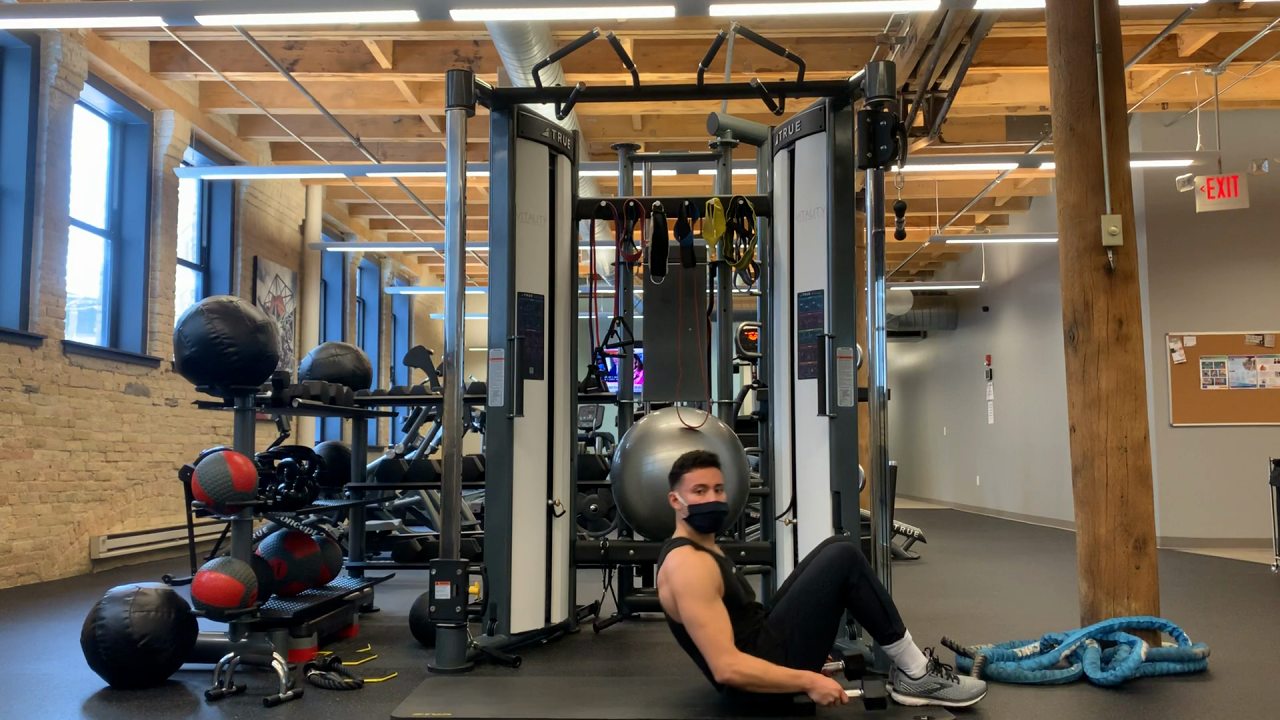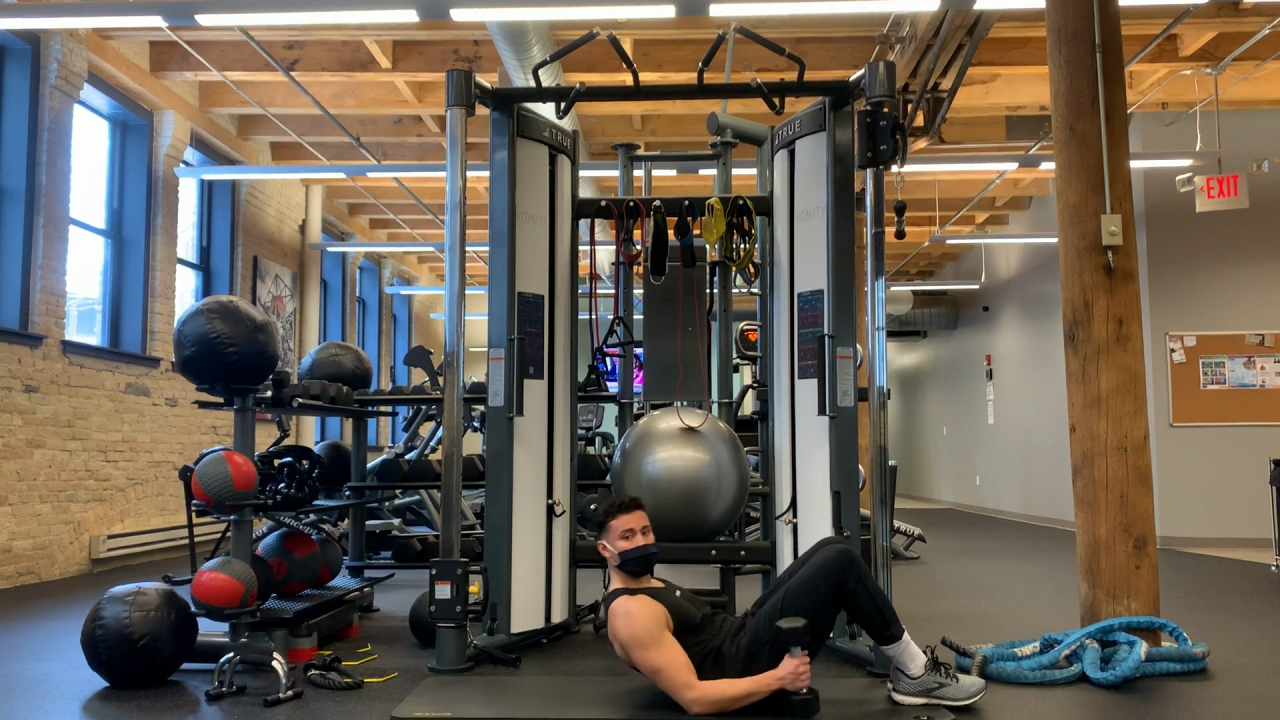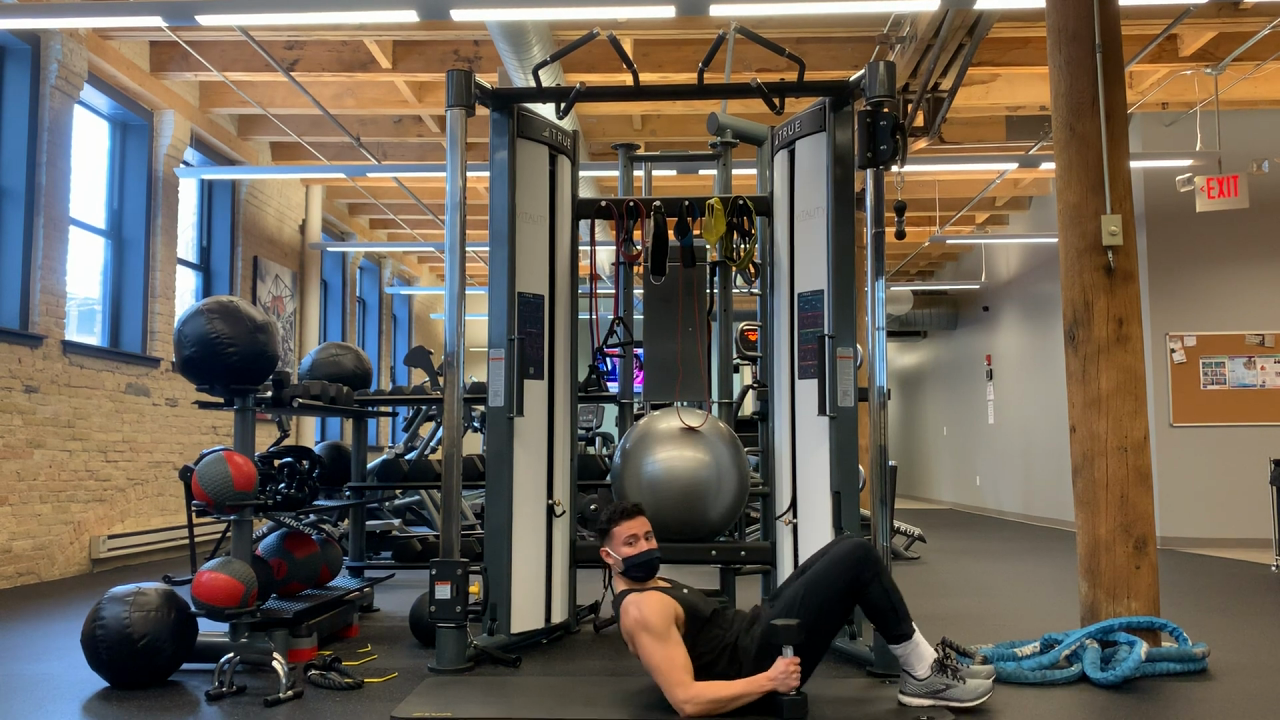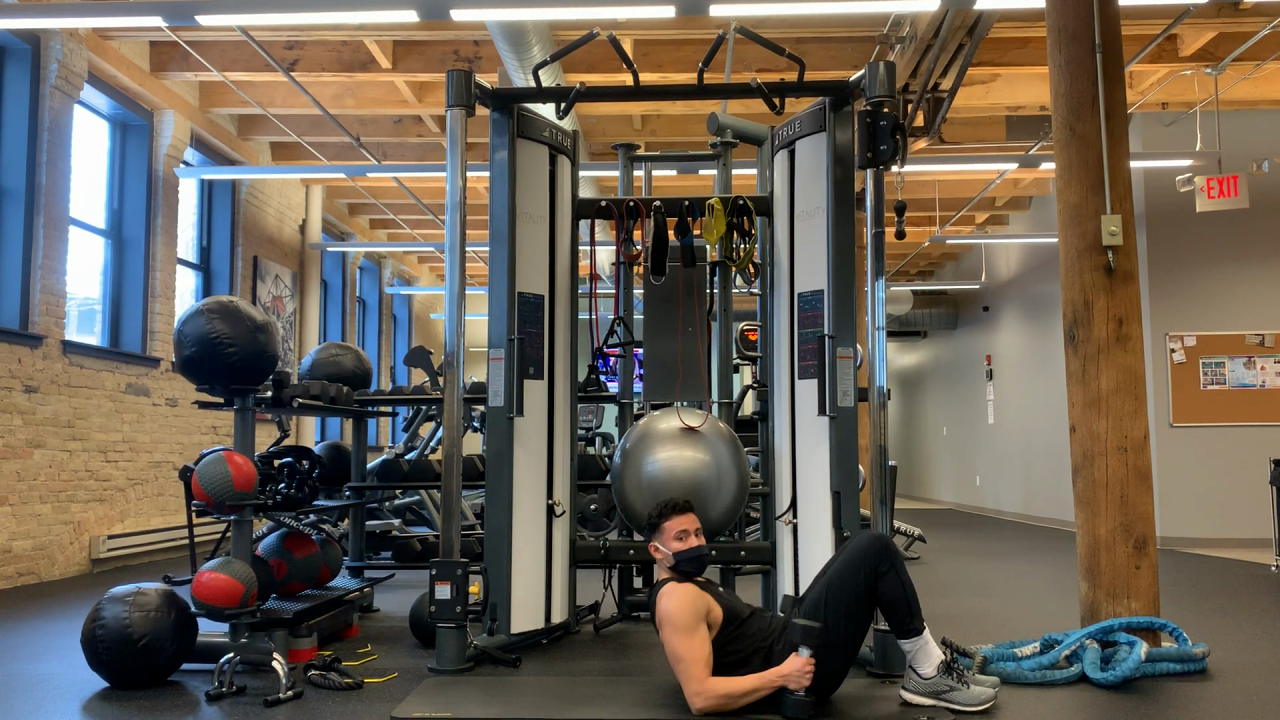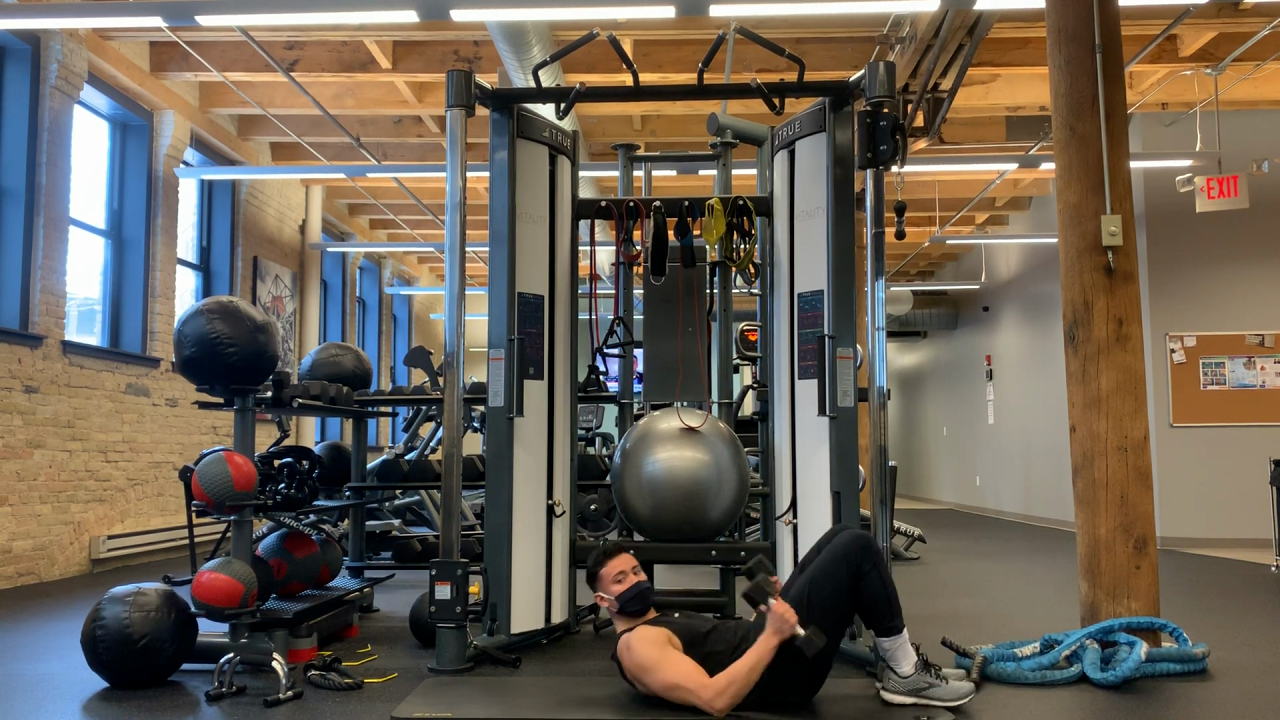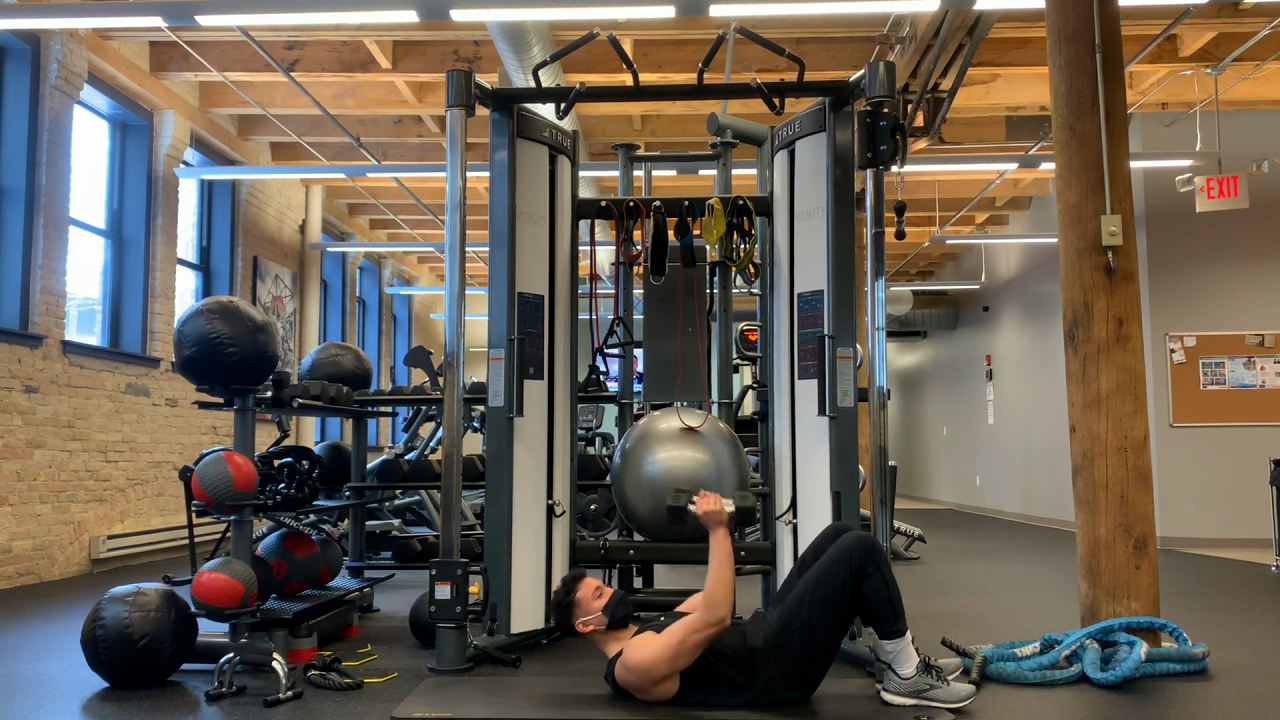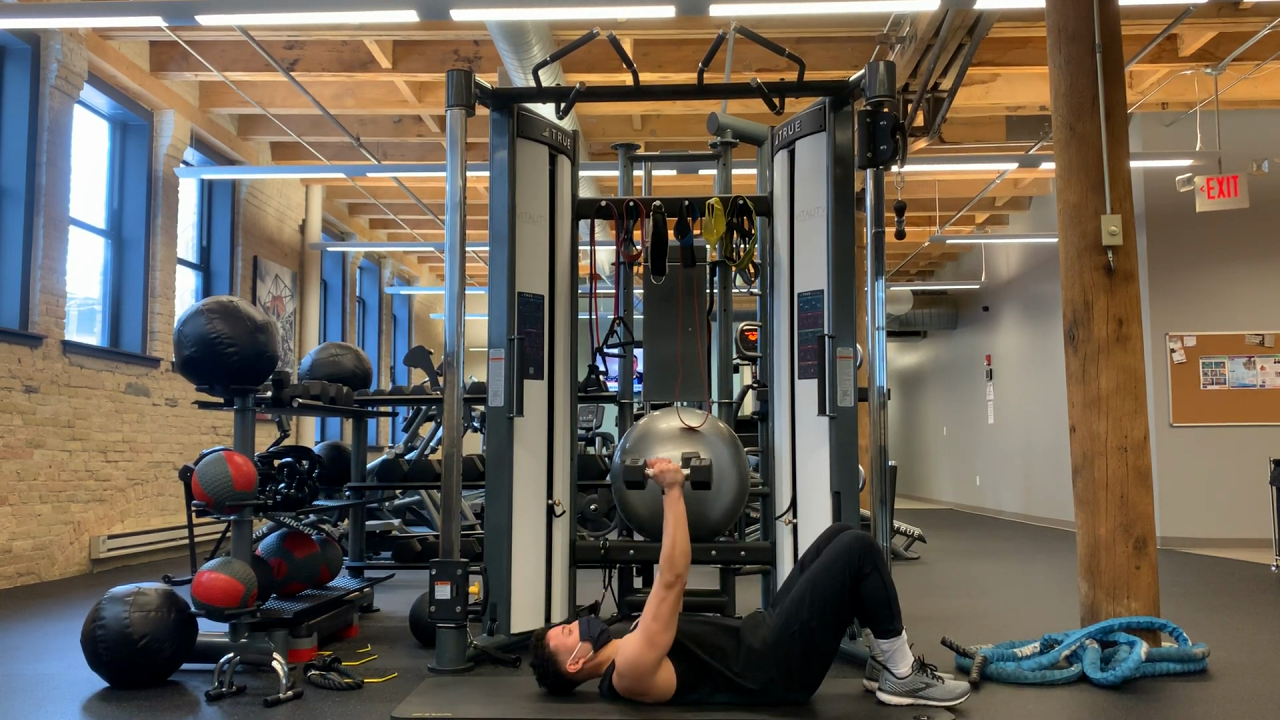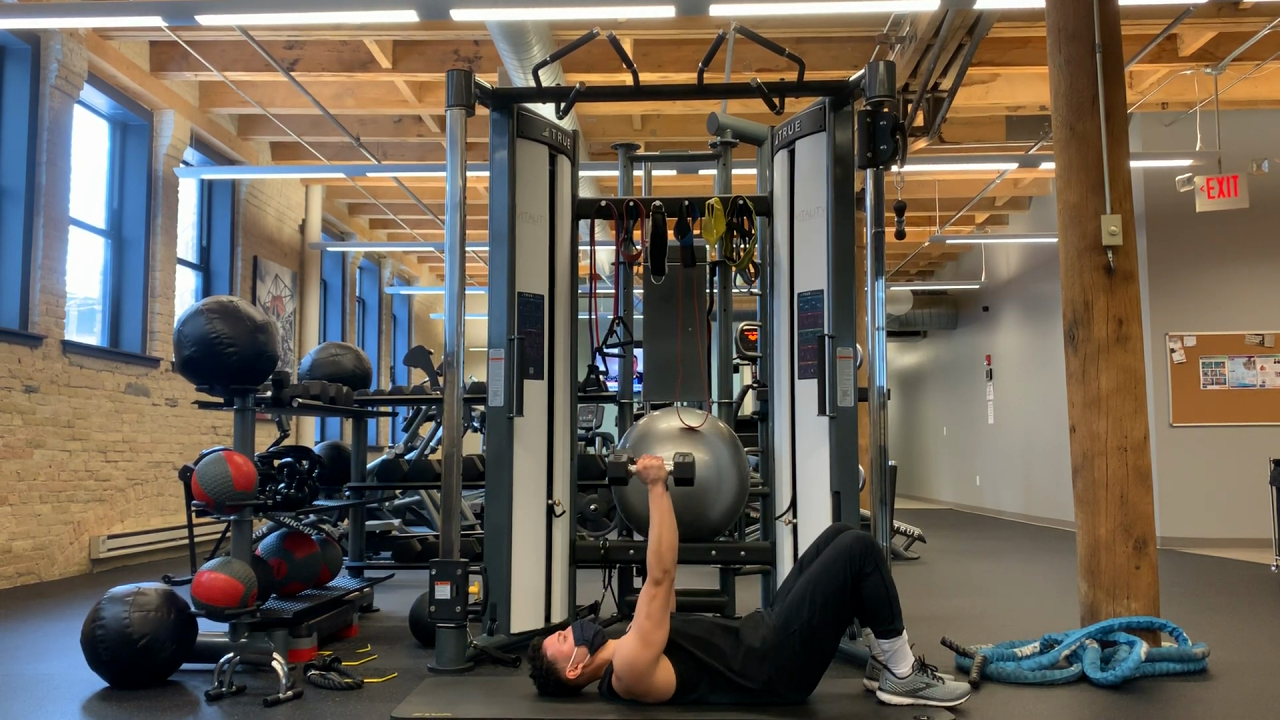
dt=0.5s
person 1, frame 1
left shoulder: (703, 549)
right shoulder: (688, 565)
right elbow: (726, 668)
left wrist: (807, 652)
right wrist: (809, 682)
left hip: (765, 648)
right hip: (758, 682)
left knee: (837, 549)
right knee: (844, 560)
left ankle: (909, 665)
right ankle: (915, 675)
person 1, frame 2
left shoulder: (646, 583)
right shoulder: (629, 615)
right elbow: (695, 699)
right wrist: (778, 677)
right hip: (757, 658)
left knee: (833, 551)
right knee: (840, 563)
left ankle: (911, 662)
right ankle: (916, 675)
person 1, frame 3
left shoulder: (652, 586)
right shoulder: (641, 609)
right wrist: (769, 680)
left hip: (756, 629)
right hip: (765, 655)
left knee: (848, 549)
right knee: (858, 557)
left ankle: (924, 659)
right ankle: (922, 675)
person 1, frame 4
left shoulder: (690, 587)
right shoulder: (678, 601)
right elbow: (701, 697)
right wrist: (783, 675)
left hip: (792, 644)
right hip: (804, 658)
left knee: (869, 549)
right knee: (876, 549)
left ankle: (931, 665)
right ankle: (929, 676)
person 1, frame 5
left shoulder: (653, 624)
right shoulder: (637, 646)
left wrist: (768, 620)
right wrist: (772, 637)
left hip: (769, 642)
right hip: (782, 672)
left knee: (843, 537)
right knee: (857, 548)
left ankle: (897, 660)
right ankle: (906, 674)
person 1, frame 6
left shoulder: (645, 639)
right shoulder: (635, 666)
left elbow: (709, 603)
right elbow: (716, 616)
left wrist: (718, 526)
right wrist: (717, 528)
left hip: (767, 635)
right hip: (780, 668)
left knee: (841, 535)
right knee: (860, 550)
left ankle: (893, 658)
right ankle: (906, 674)
person 1, frame 7
left shoulder: (632, 645)
right shoulder: (631, 669)
left elbow: (670, 576)
right elbow: (672, 580)
left wrist: (674, 491)
right wrist: (672, 492)
left hip: (766, 634)
right hip: (780, 666)
left knee: (841, 536)
right knee: (857, 549)
left ankle: (884, 662)
right ankle: (901, 674)
person 1, frame 8
left shoulder: (630, 648)
right shoulder: (629, 670)
left elbow: (662, 572)
right elbow: (659, 578)
left wrist: (660, 488)
right wrist: (655, 488)
left hip: (766, 637)
right hip: (780, 665)
left knee: (841, 537)
right knee: (858, 549)
left ankle: (886, 661)
right ankle: (901, 674)
